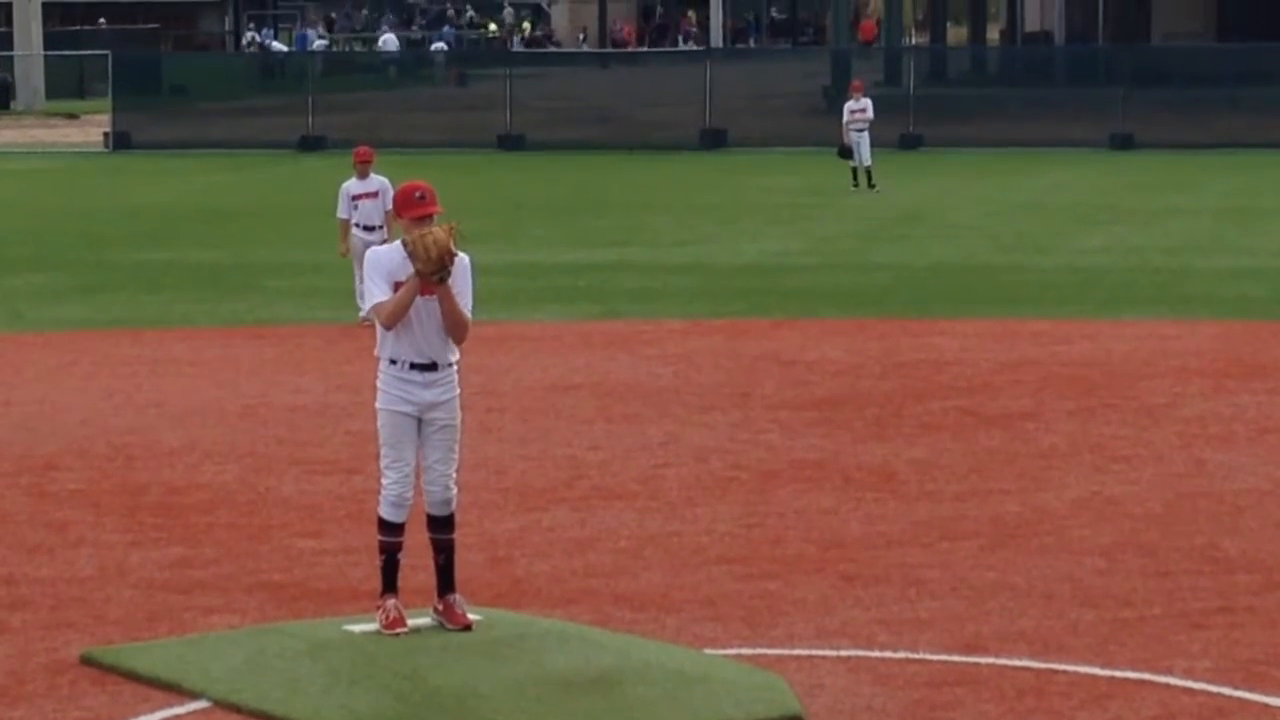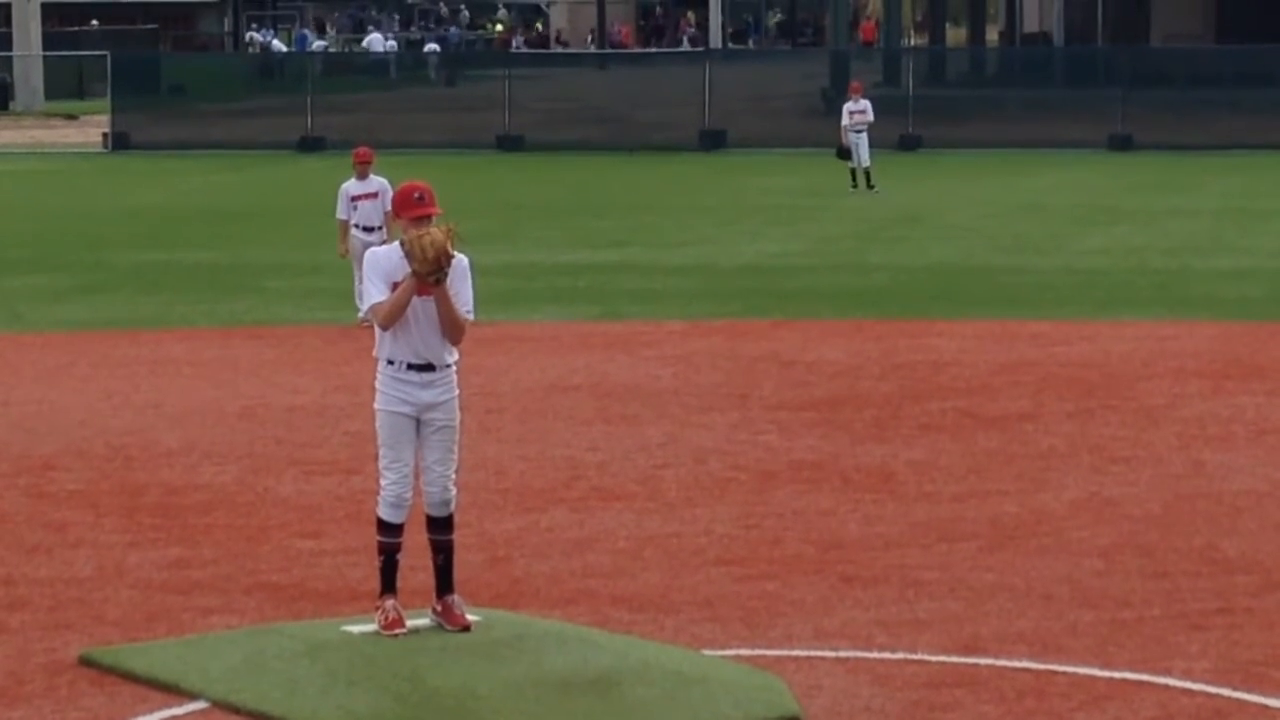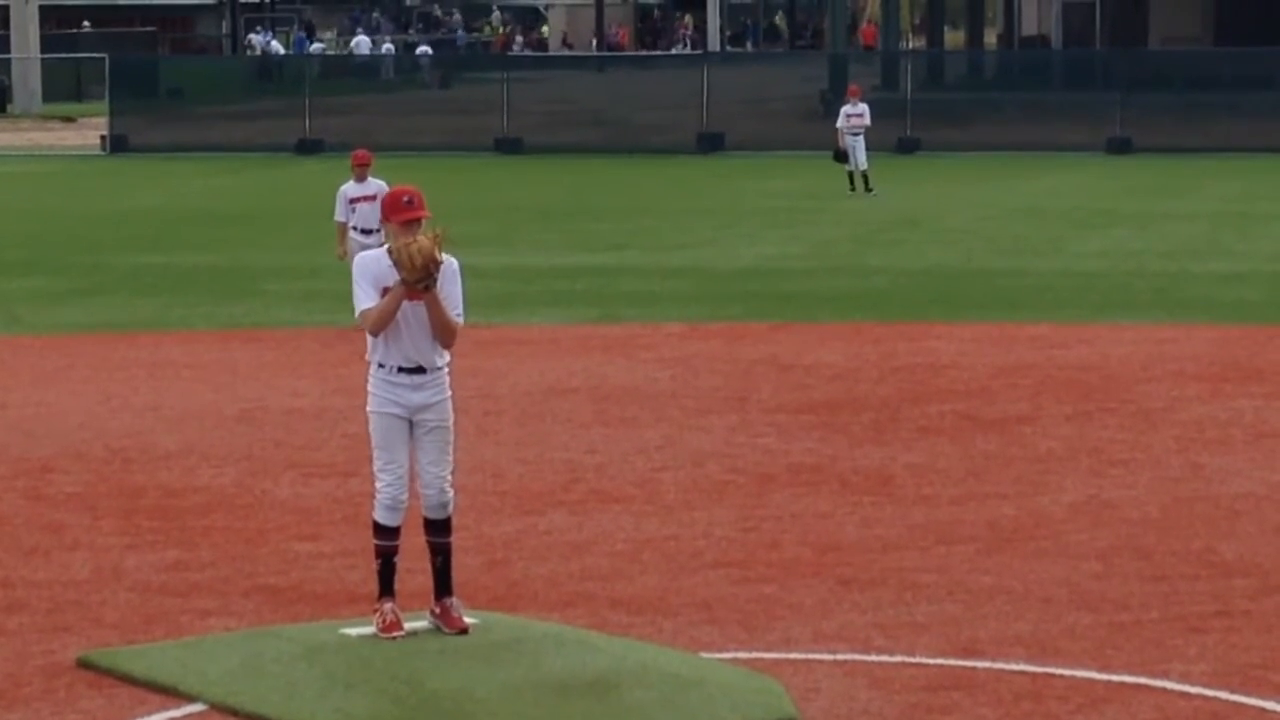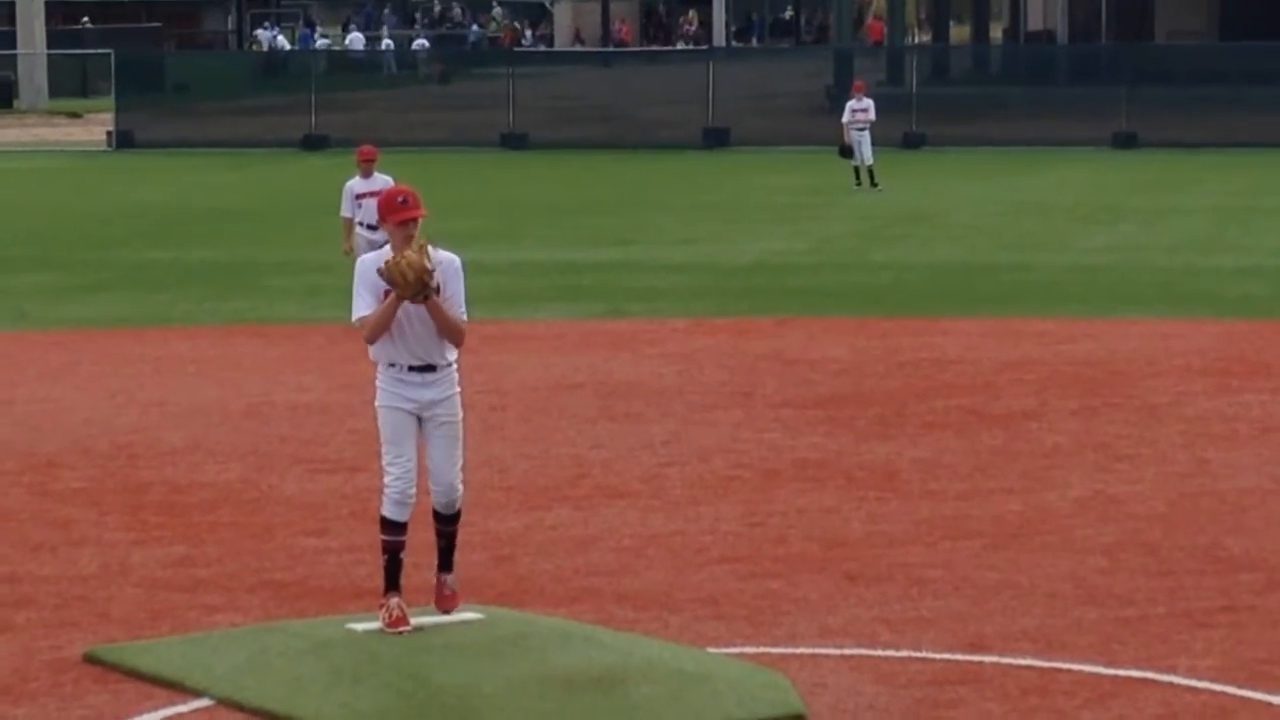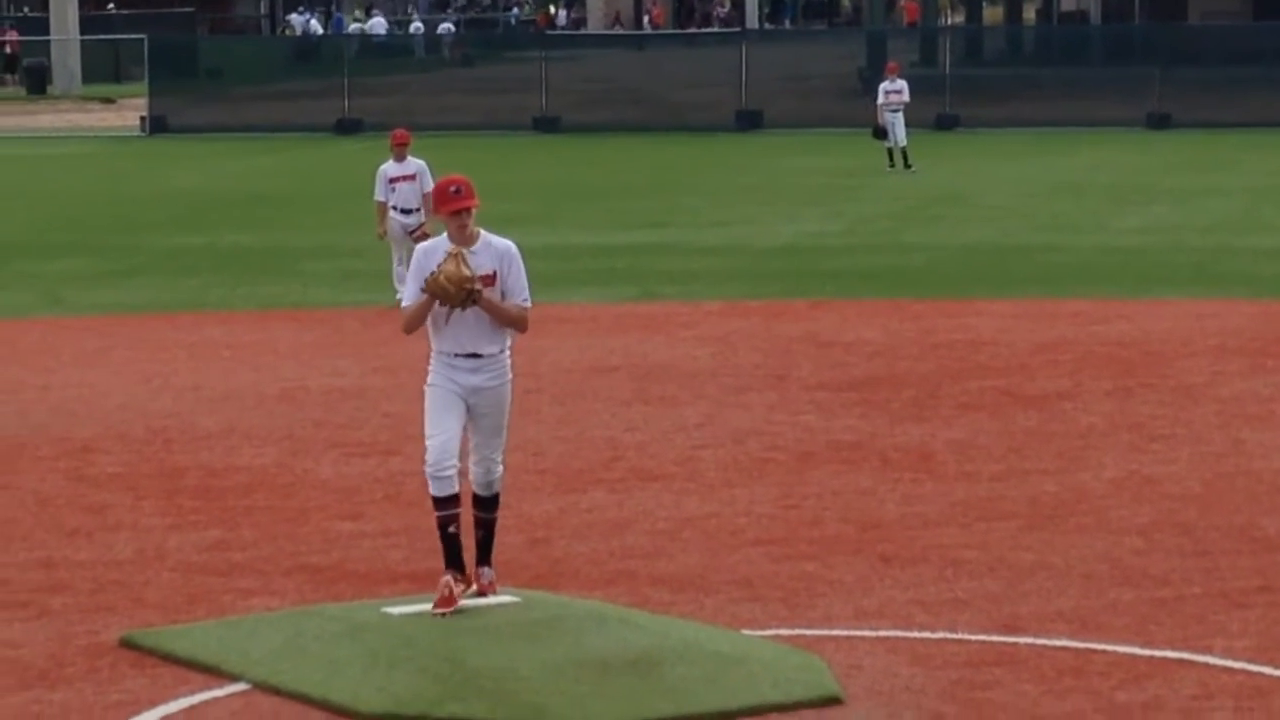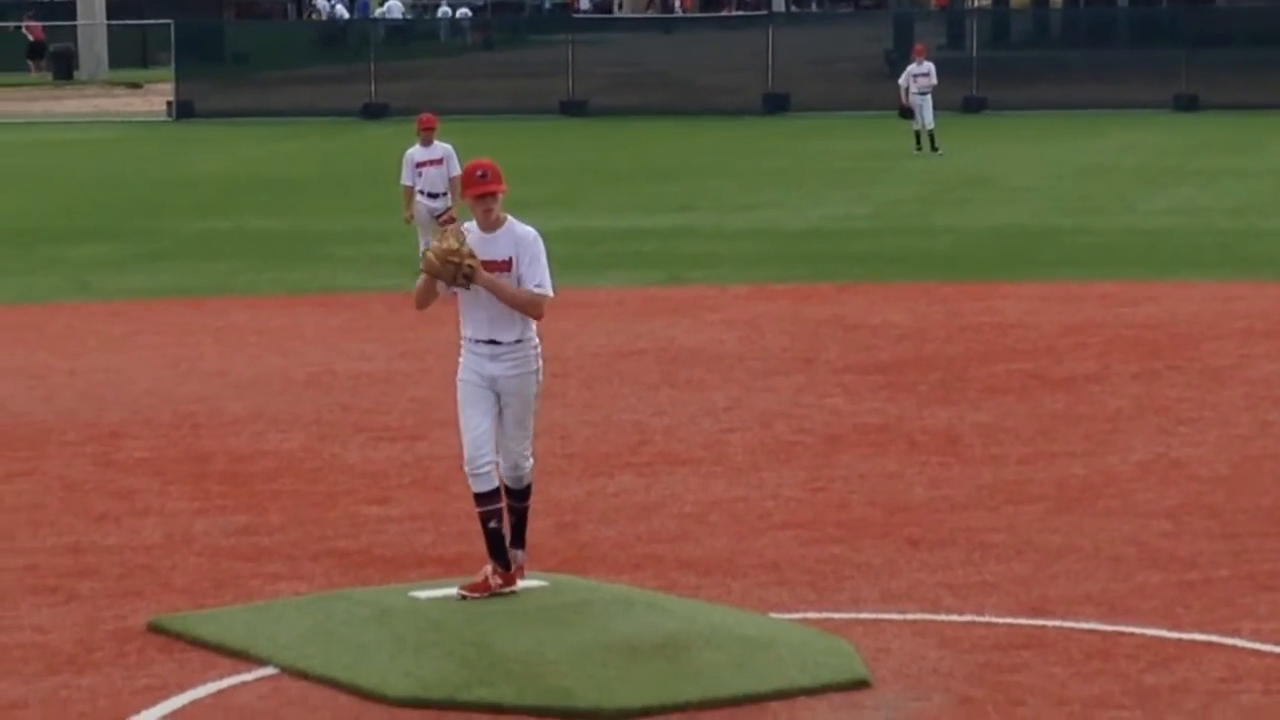
dt=0.4s
person 1, frame 1
left shoulder: (458, 262)
right shoulder: (380, 259)
left elbow: (461, 335)
right elbow: (386, 319)
left wrist: (442, 283)
right wrist: (419, 274)
left hip: (443, 384)
right hip: (397, 385)
left knee: (442, 488)
right knee: (396, 487)
left ankle: (446, 595)
right ankle: (389, 595)
person 1, frame 2
left shoulder: (456, 264)
right shoulder: (379, 260)
left elbow: (458, 334)
right elbow: (383, 318)
left wrist: (439, 283)
right wrist: (416, 274)
left hip: (441, 385)
right hip: (395, 385)
left knee: (441, 489)
right knee: (395, 488)
left ankle: (445, 595)
right ankle: (387, 596)
person 1, frame 3
left shoulder: (446, 266)
right shoulder: (367, 264)
left elbow: (450, 338)
right elbow: (372, 325)
left wrist: (428, 288)
right wrist: (405, 282)
left hip: (433, 387)
right hip: (388, 388)
left knee: (438, 491)
right knee: (391, 491)
left ankle: (444, 599)
right ankle: (386, 599)
person 1, frame 4
left shoulder: (447, 264)
right shoulder: (369, 266)
left elbow: (459, 336)
right elbow: (368, 334)
left wrist: (428, 297)
right wrist: (399, 294)
left hip: (442, 385)
right hip: (396, 387)
left knee: (447, 486)
right knee: (399, 487)
left ankle: (445, 573)
right ankle: (392, 594)
person 1, frame 5
left shoulder: (504, 251)
right shoulder: (426, 254)
left elbow: (523, 321)
right elbow: (407, 324)
left wrist: (482, 298)
right wrist: (433, 294)
left hip: (492, 372)
right hip: (445, 372)
left knee: (487, 469)
right knee: (439, 462)
left ankle: (483, 565)
right ankle: (454, 571)
person 1, frame 6
left shoulder: (525, 238)
right shoulder: (459, 238)
left elbow: (537, 308)
right elbow: (421, 302)
left wrist: (484, 278)
right wrist: (434, 269)
left hip: (518, 360)
right hip: (473, 360)
left knee: (515, 460)
right knee: (478, 460)
left ankle: (517, 547)
right ankle: (500, 565)
